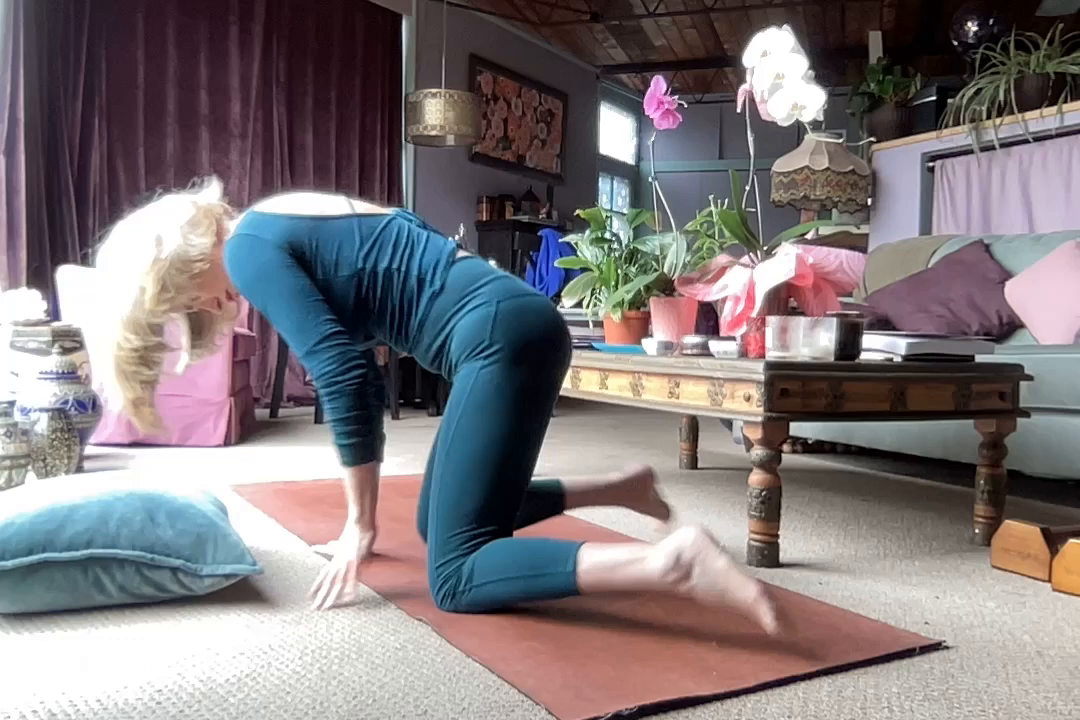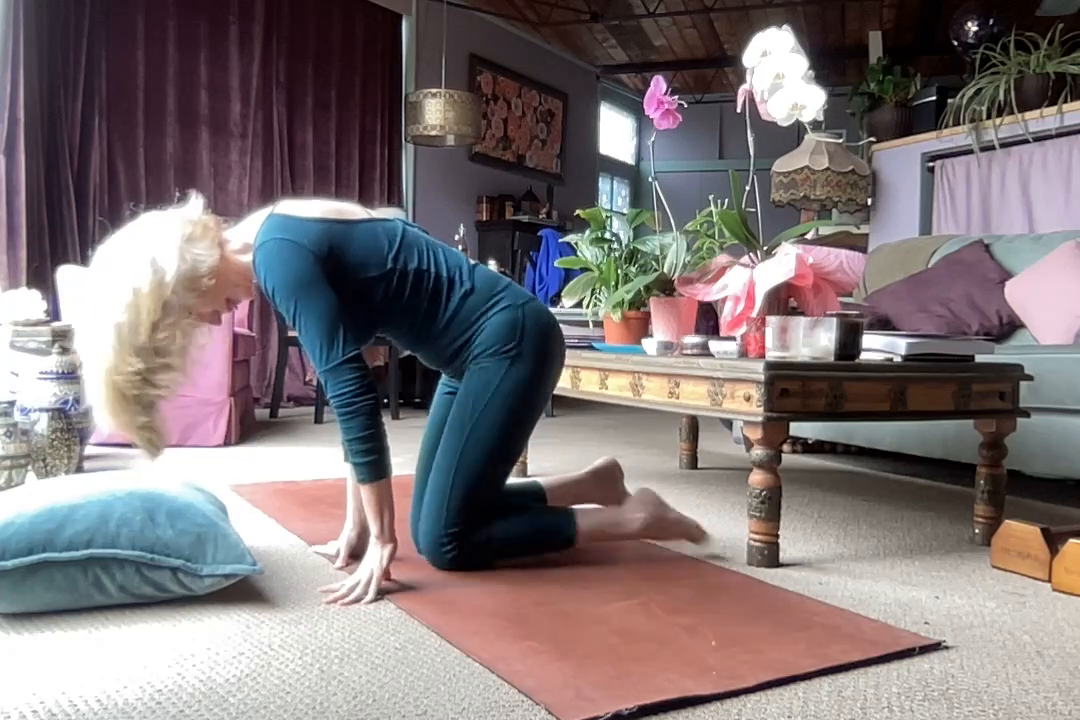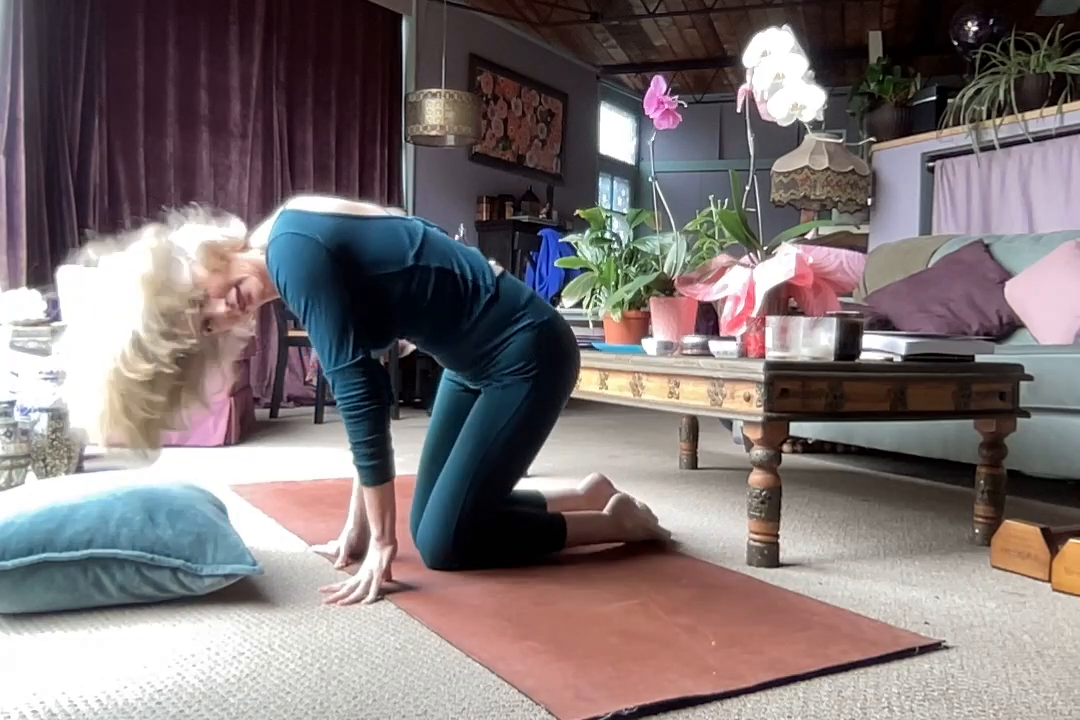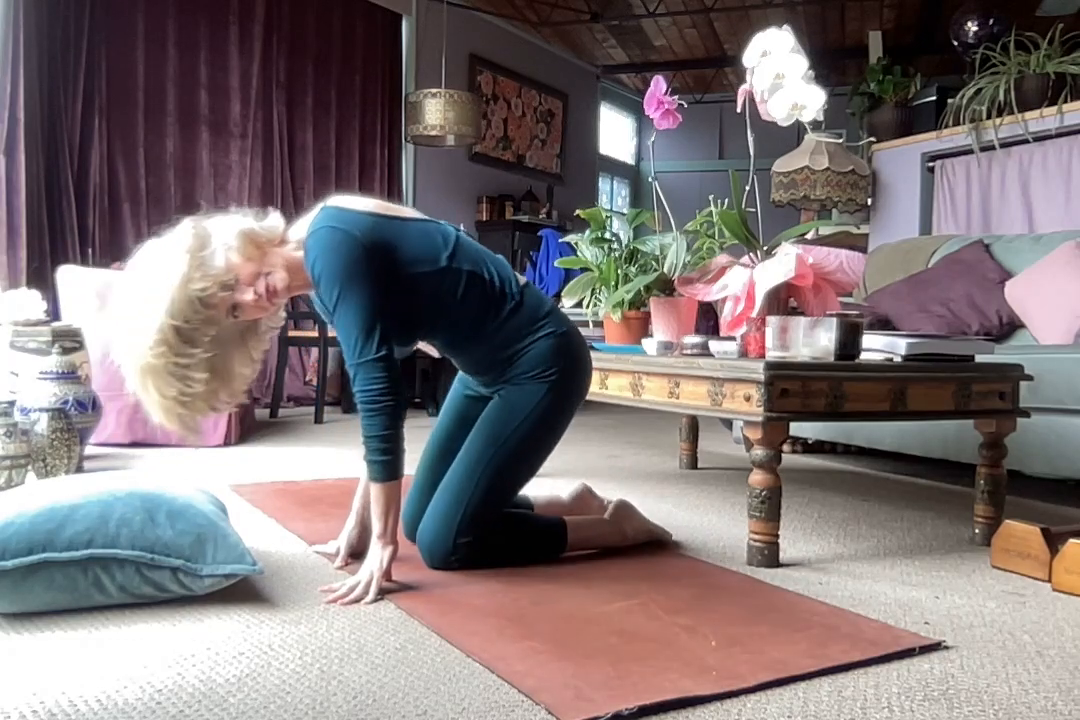
dt=0.4s
person 1, frame 1
left shoulder: (249, 251)
right shoulder: (286, 230)
left elbow: (338, 377)
right elbow: (358, 370)
left wrist: (361, 525)
right wrist: (360, 516)
left hip: (497, 339)
right hip: (522, 328)
left knee: (455, 582)
right knee: (446, 520)
left ankle: (673, 562)
right ankle: (621, 486)
person 1, frame 2
left shoulder: (280, 254)
right shoulder: (284, 248)
left elbow: (350, 391)
right elbow: (353, 393)
left wrist: (380, 540)
right wrist: (359, 520)
left hip: (510, 343)
right hip: (475, 355)
left knee: (443, 540)
right knee: (448, 513)
left ankle: (637, 516)
right ankle: (592, 483)
person 1, frame 3
left shoulder: (293, 251)
right shoulder: (286, 267)
left elbow: (358, 393)
right elbow: (363, 390)
left wrist: (380, 544)
right wrist: (362, 524)
left hip: (526, 351)
right hip: (475, 358)
left knee: (445, 543)
right knee: (435, 513)
left ankle: (617, 520)
right ankle: (587, 496)
person 1, frame 4
left shoulder: (331, 241)
right shoulder: (321, 291)
left elbow: (378, 391)
right elbow: (381, 394)
left wrist: (381, 543)
right wrist: (362, 520)
left hip: (540, 362)
right hip: (488, 370)
left knee: (444, 544)
right knee: (419, 518)
left ankle: (616, 527)
right ankle: (571, 505)
